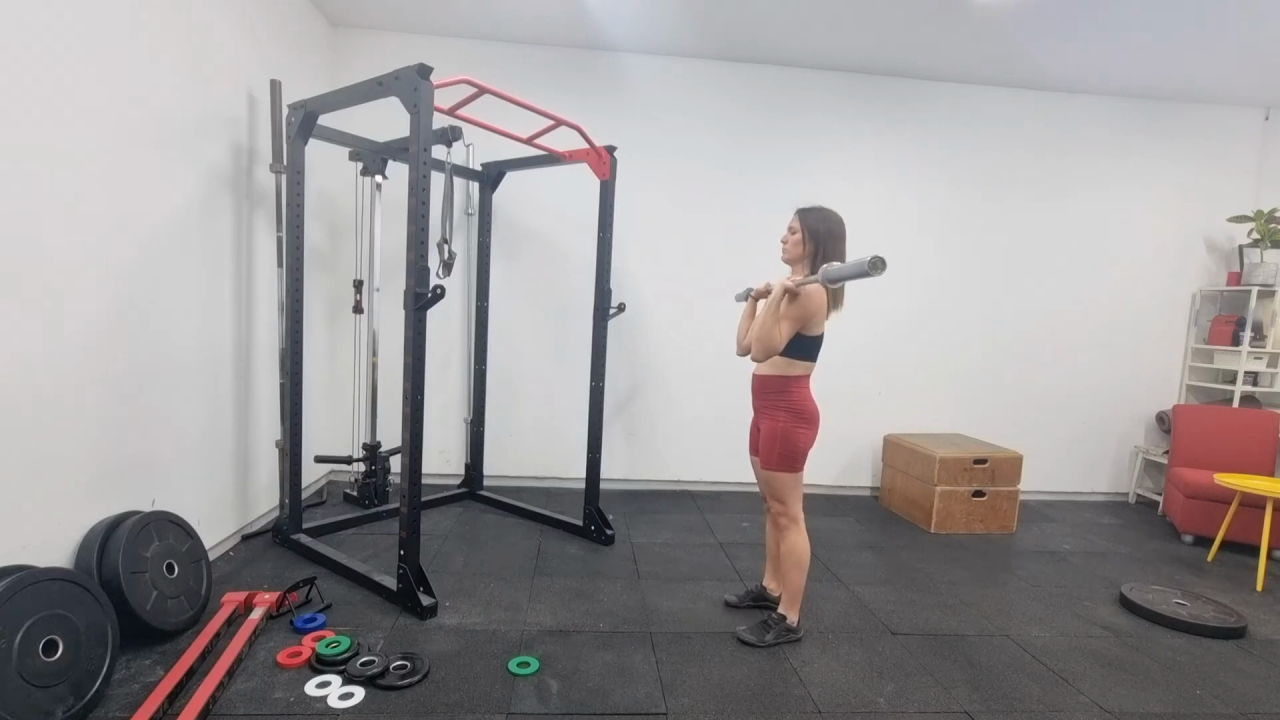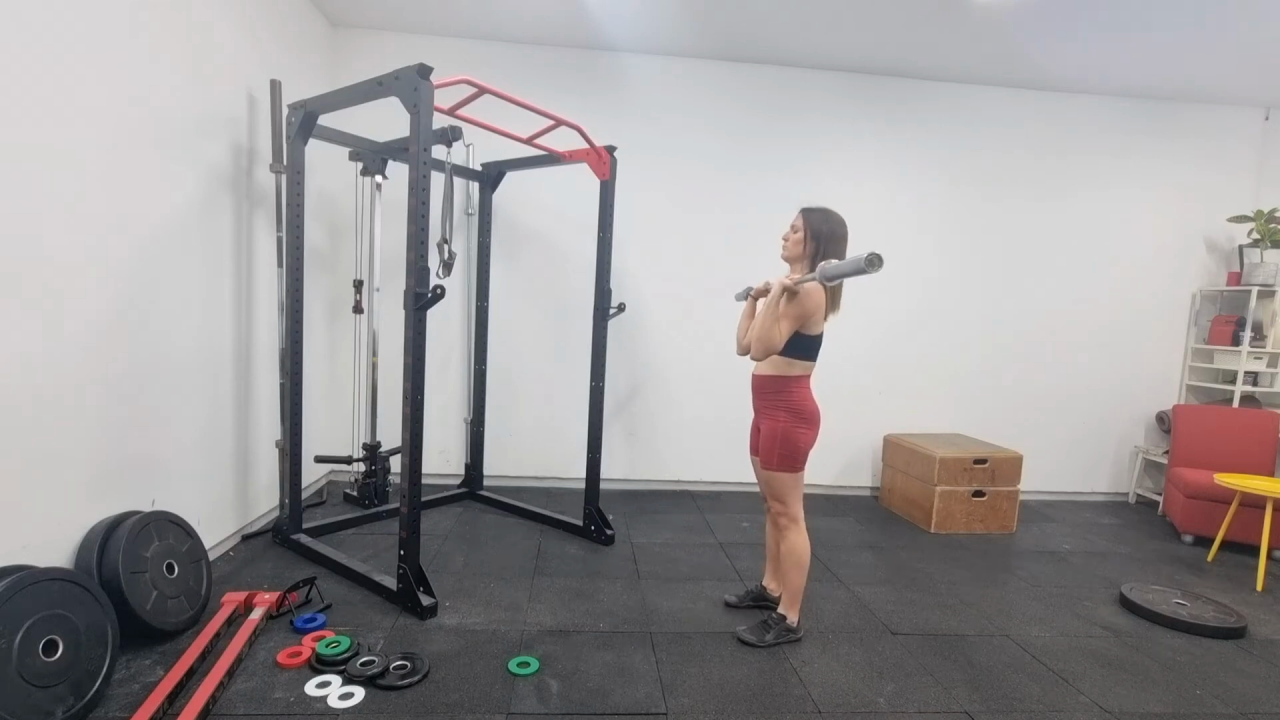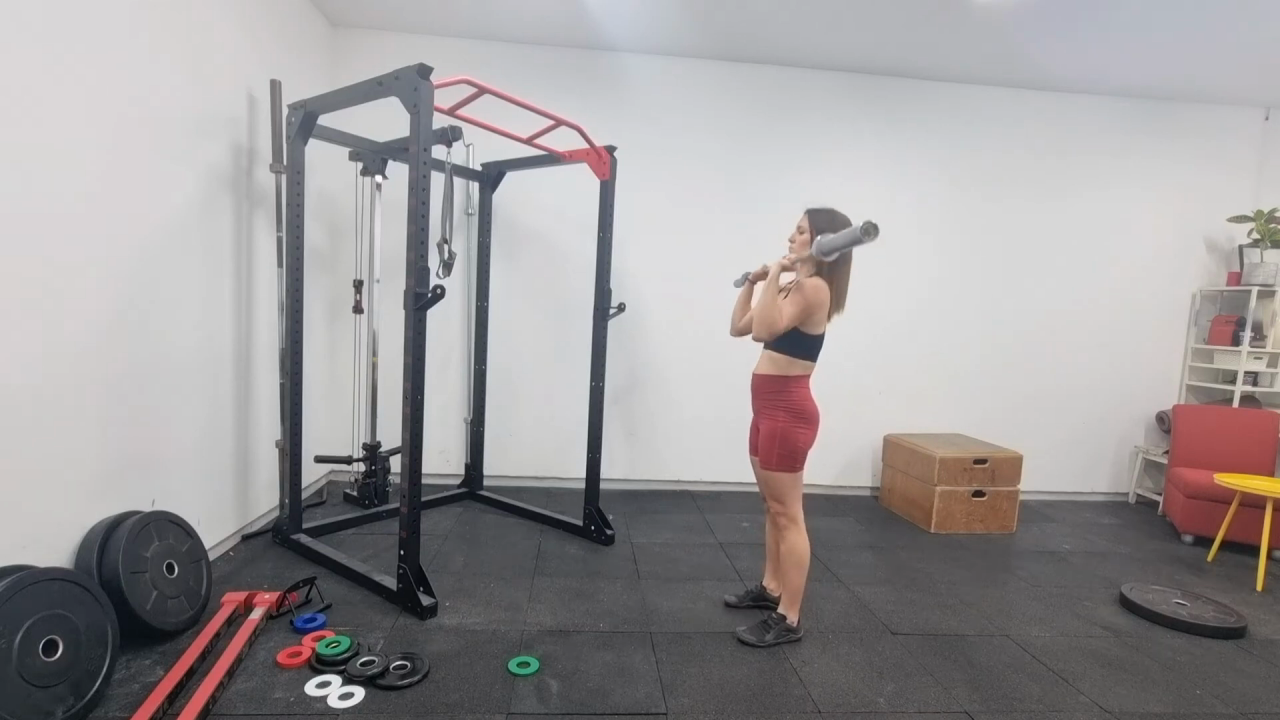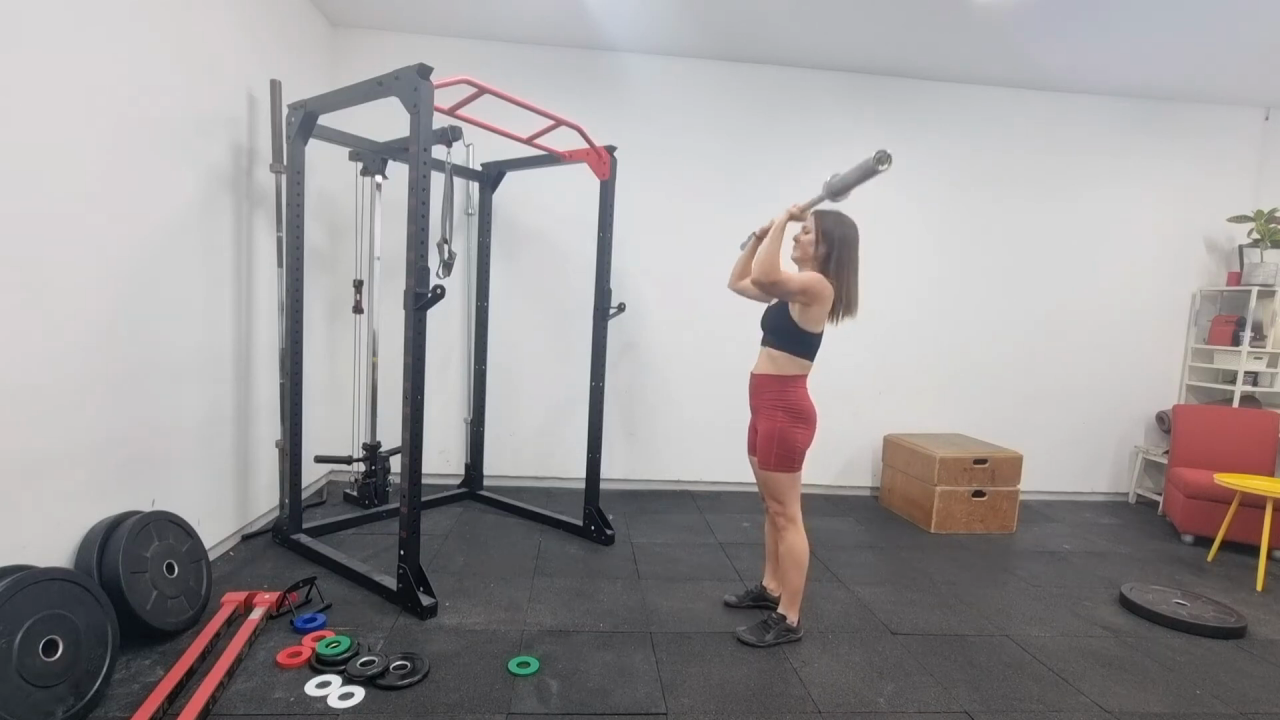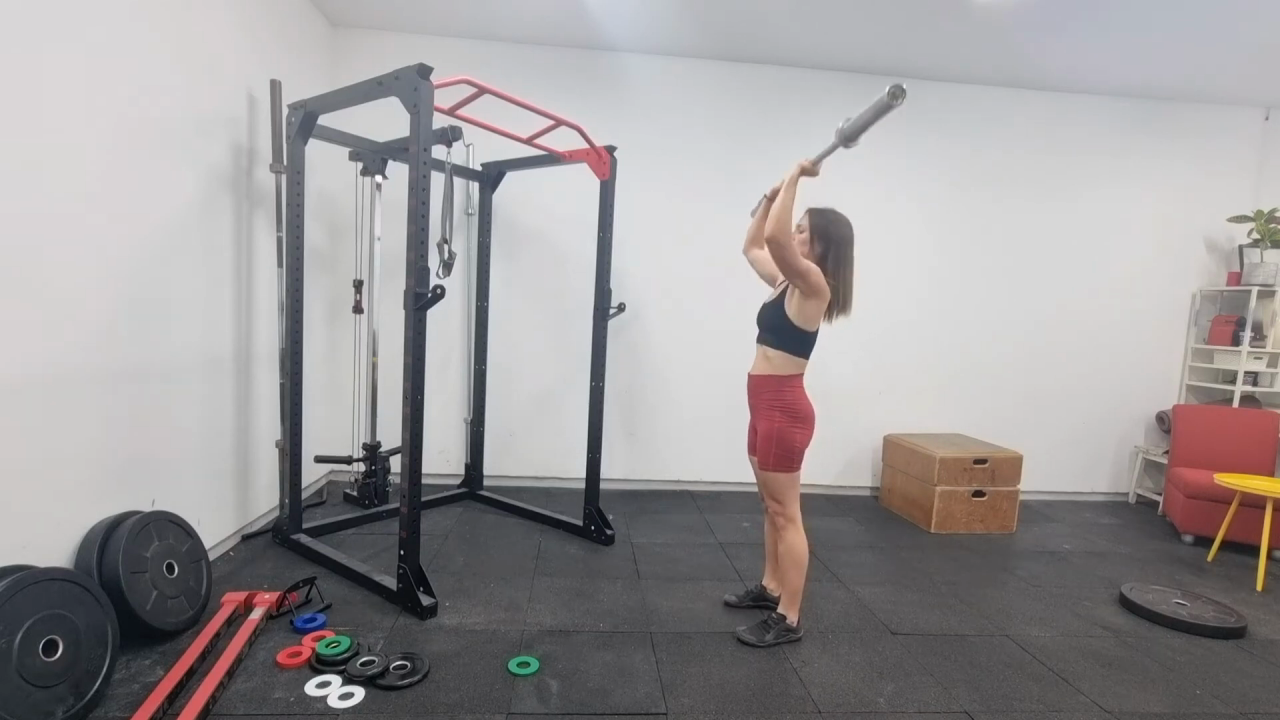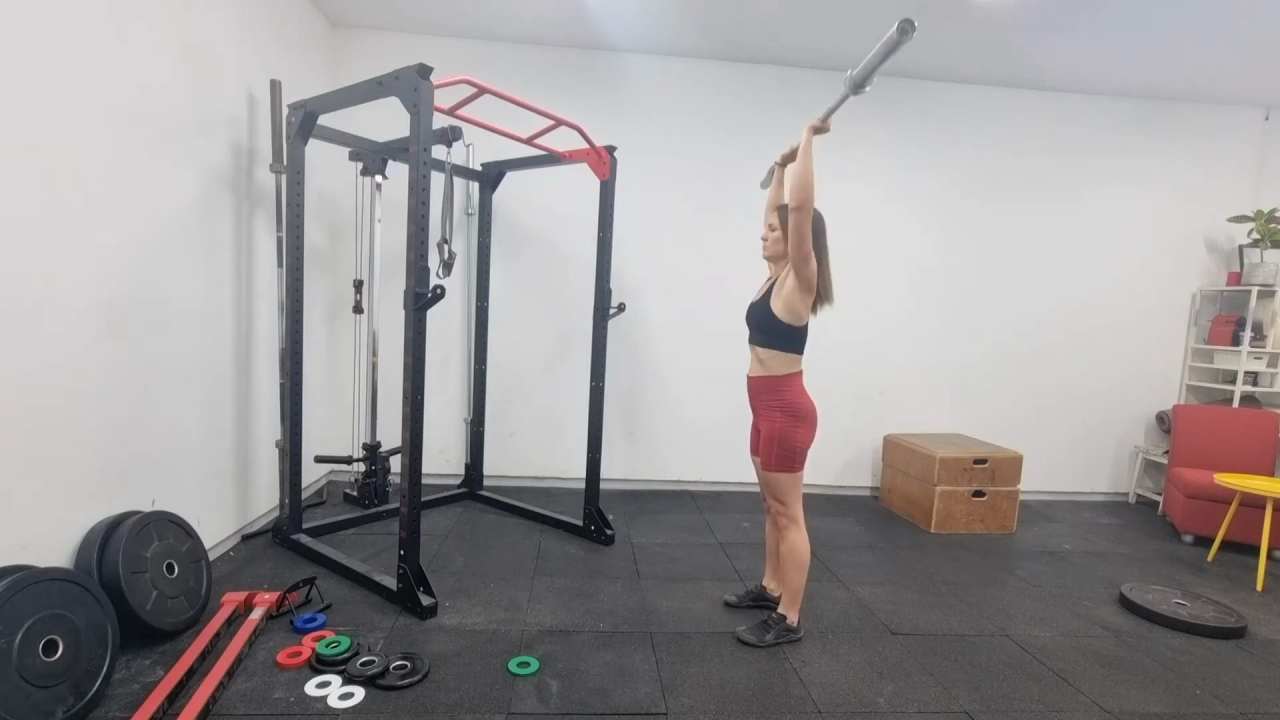
dt=0.3s
person 1, frame 1
left shoulder: (809, 293)
right shoulder: (790, 290)
left elbow: (762, 350)
right elbow: (744, 345)
left wrist: (776, 295)
right wrist: (755, 300)
left hip: (789, 410)
right hip: (769, 408)
left knee: (788, 515)
right knee: (773, 507)
left ankle: (788, 619)
right ankle: (771, 588)
person 1, frame 2
left shoulder: (808, 292)
right shoulder: (791, 288)
left elbow: (763, 348)
right elbow: (744, 345)
left wrist: (775, 294)
right wrist: (755, 298)
left hip: (789, 411)
right hip: (769, 409)
left knee: (788, 515)
right knee: (773, 508)
left ankle: (788, 619)
right ankle: (771, 587)
person 1, frame 3
left shoulder: (814, 288)
right shoulder: (792, 290)
left elbow: (763, 329)
right elbow: (739, 327)
left wrist: (774, 277)
right wrist: (757, 283)
left hip: (788, 410)
right hip: (769, 407)
left knee: (788, 515)
right knee: (773, 508)
left ankle: (789, 619)
right ankle: (771, 588)
person 1, frame 4
left shoulder: (817, 286)
right shoulder: (794, 287)
left elbow: (764, 275)
right elbow: (738, 282)
left wrist: (780, 223)
right wrist: (759, 236)
left hip: (785, 409)
right hip: (767, 407)
left knee: (787, 515)
right knee: (773, 508)
left ankle: (788, 618)
right ankle: (771, 587)
person 1, frame 5
left shoulder: (813, 285)
right shoulder: (788, 282)
left elbow: (777, 237)
right elbow: (753, 246)
left wrist: (794, 180)
right wrist: (772, 199)
left hip: (784, 409)
right hip: (766, 407)
left knee: (786, 514)
right knee: (773, 507)
left ankle: (788, 619)
right ankle: (771, 587)
person 1, frame 6
left shoulder: (800, 280)
right shoulder: (779, 275)
left elbow: (801, 209)
right elbow: (780, 213)
left wrist: (808, 140)
right wrist: (781, 168)
left hip: (786, 410)
right hip: (768, 409)
left knee: (788, 515)
right knee: (774, 508)
left ankle: (789, 619)
right ankle: (771, 587)
